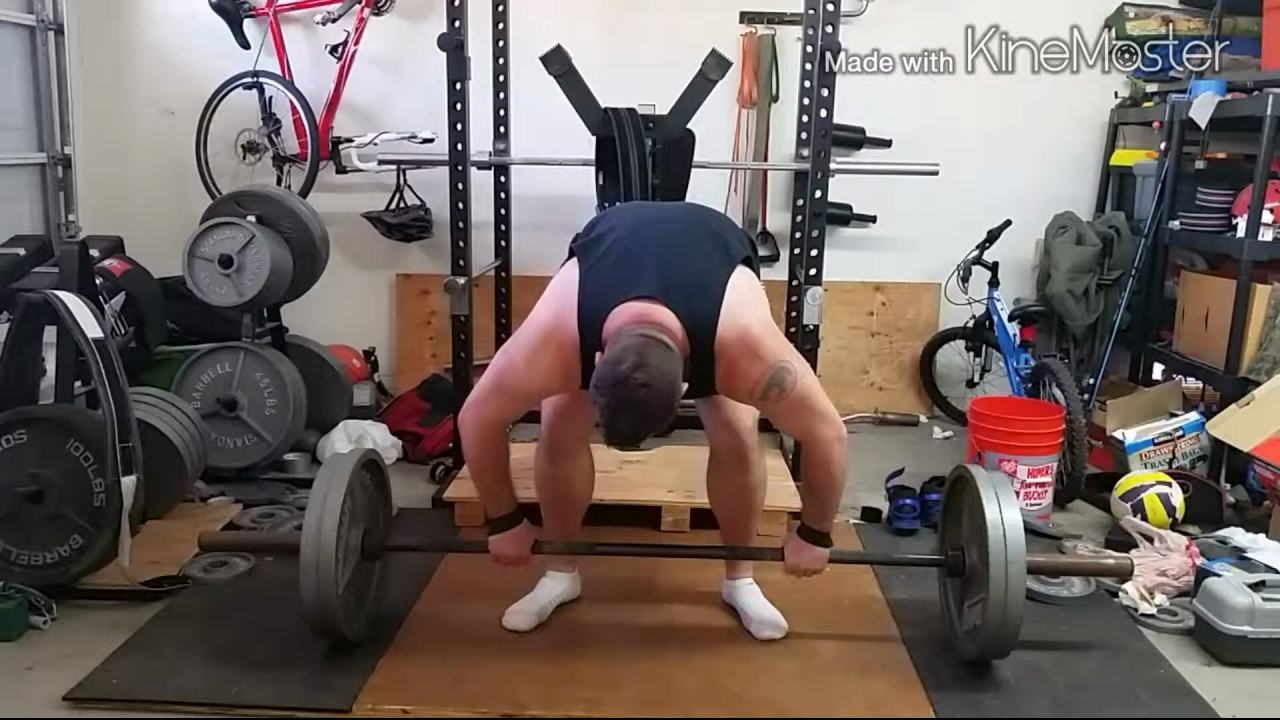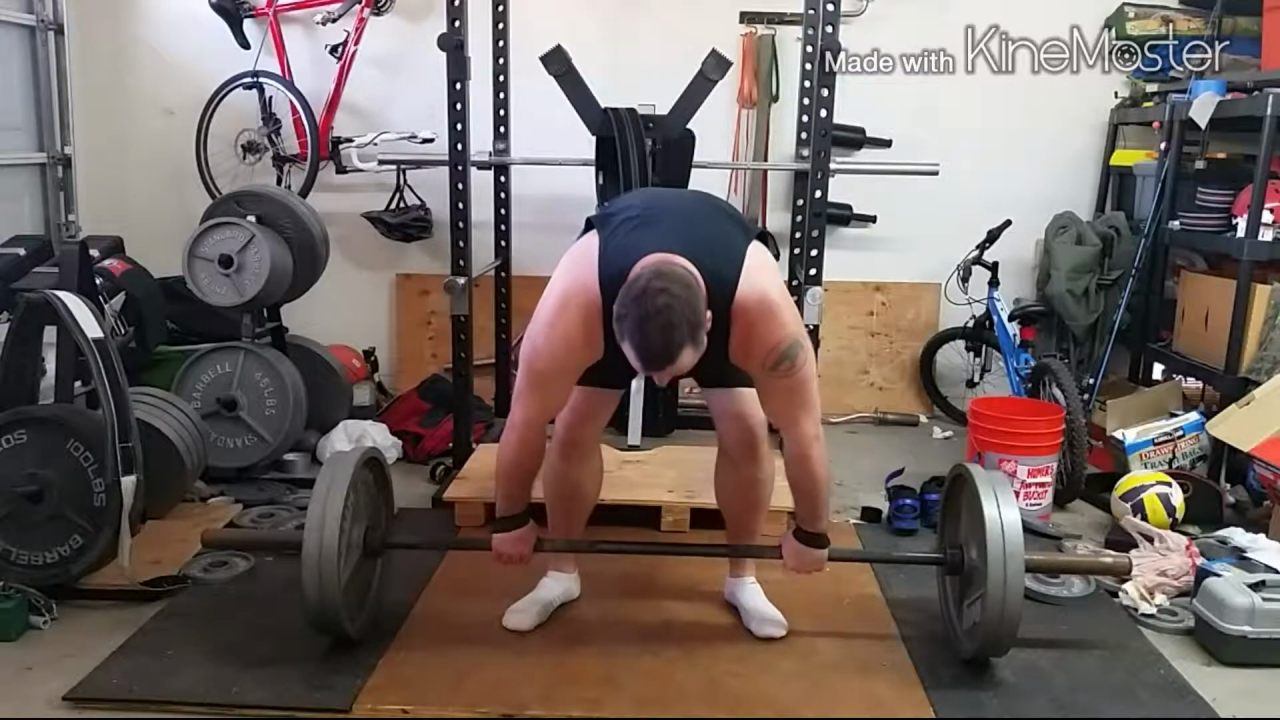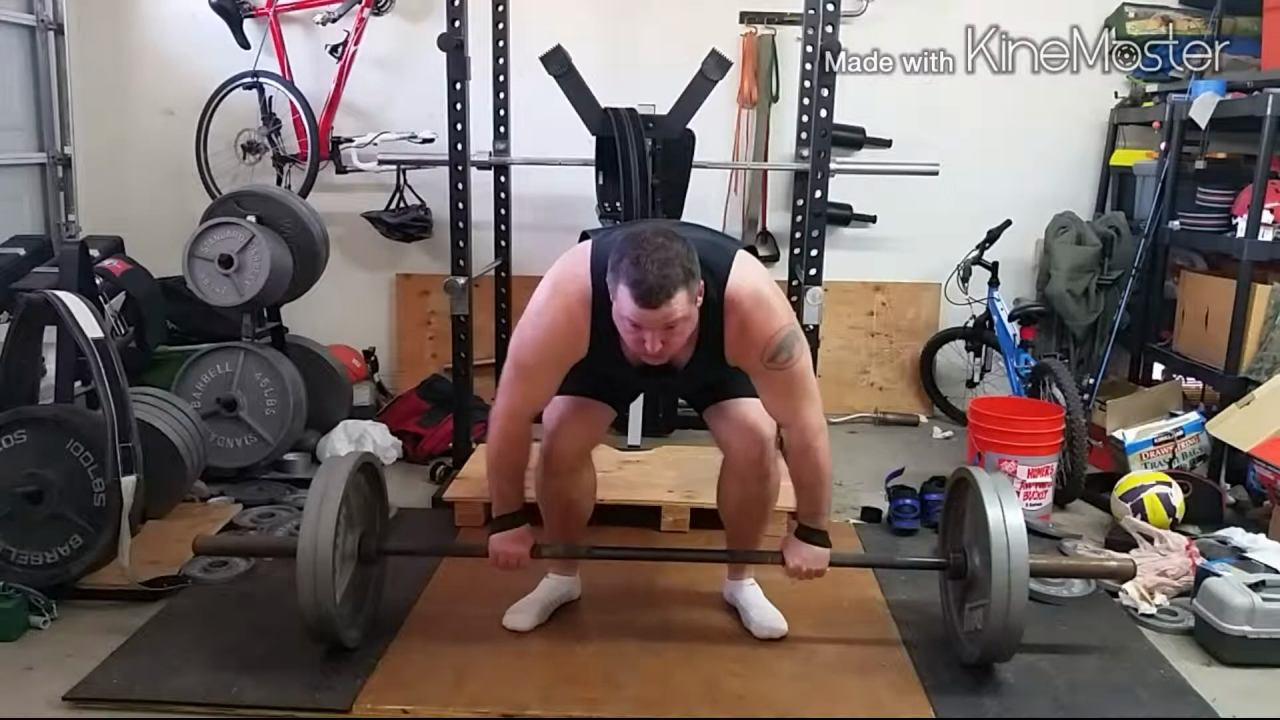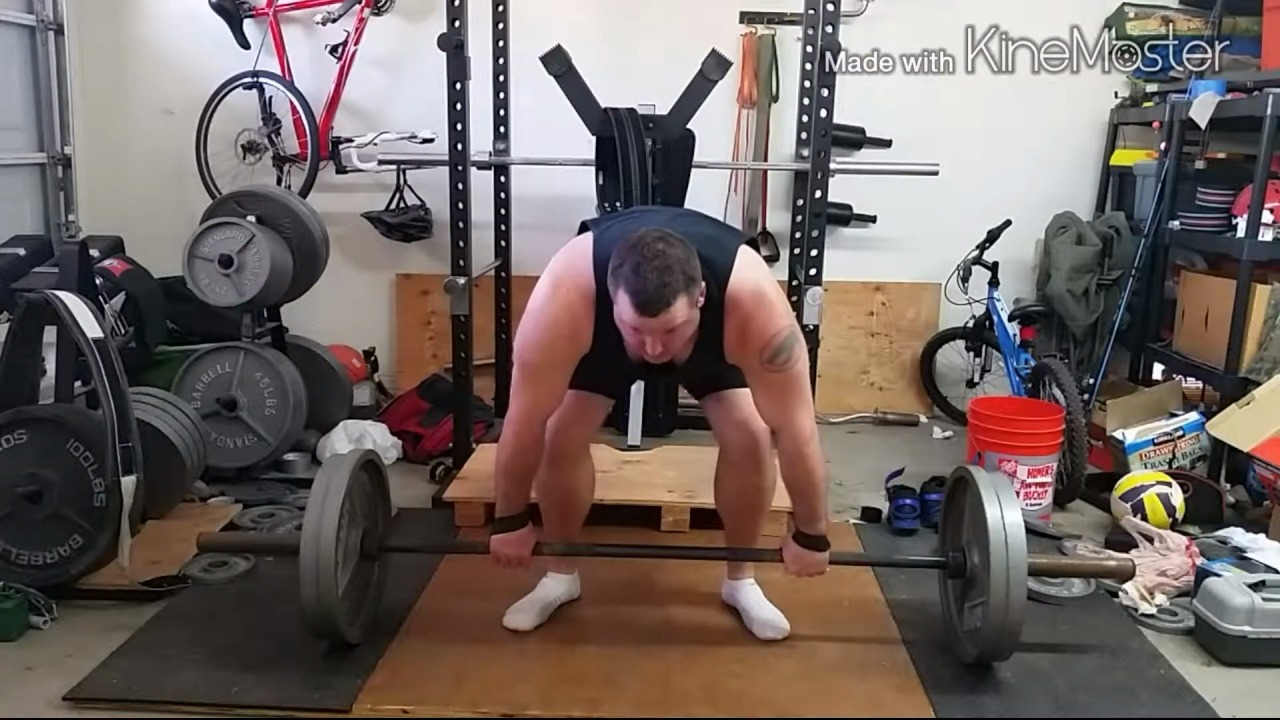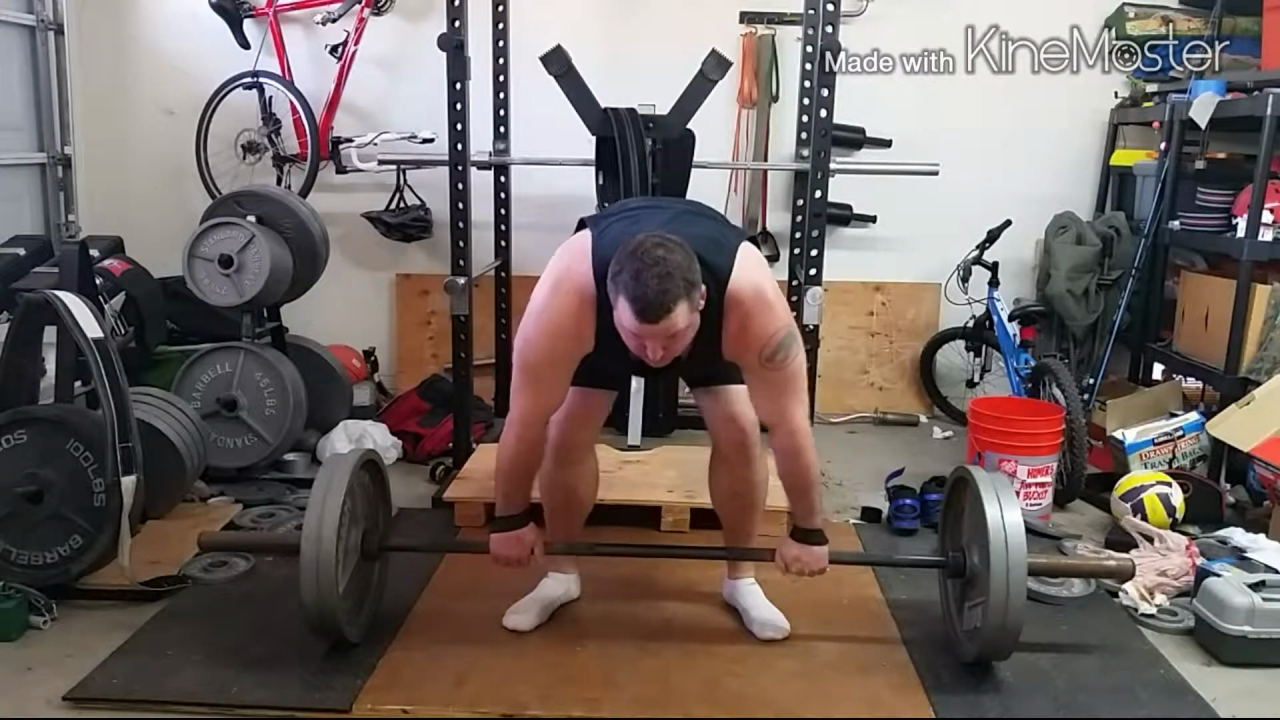
dt=1s
person 1, frame 1
left shoulder: (743, 347)
right shoulder: (552, 344)
left elbow: (827, 432)
right elbow: (477, 417)
left wrist: (814, 534)
right wrist: (503, 522)
left knee: (738, 436)
right knee: (559, 430)
left ankle: (739, 578)
right ankle: (561, 572)
person 1, frame 2
left shoulder: (762, 311)
right shoulder: (572, 309)
left elbow: (802, 430)
right elbow: (527, 421)
left wrist: (810, 533)
right wrist: (511, 520)
left hip: (726, 274)
right hip: (609, 271)
left knee: (746, 432)
right knee: (572, 429)
left ankle: (742, 576)
right ankle: (562, 572)
person 1, frame 3
left shoulder: (752, 306)
right shoulder: (565, 304)
left elbow: (806, 422)
right elbow: (510, 412)
left wrist: (812, 532)
right wrist: (507, 520)
left knee: (756, 445)
right knee: (560, 446)
left ankle: (740, 579)
right ankle: (561, 575)
person 1, frame 4
left shoulder: (753, 303)
right shoulder: (566, 297)
left elbow: (795, 427)
right elbow: (526, 416)
left wrist: (810, 535)
right wrist: (510, 520)
left knee: (749, 438)
right knee: (561, 435)
left ankle: (740, 579)
right ankle: (560, 574)
person 1, frame 5
left shoulder: (752, 303)
right shoulder: (566, 298)
left elbow: (787, 424)
right elbow: (528, 418)
left wrist: (807, 532)
right wrist: (509, 520)
left knee: (739, 432)
right knee: (566, 434)
left ankle: (740, 577)
right ankle: (561, 572)
